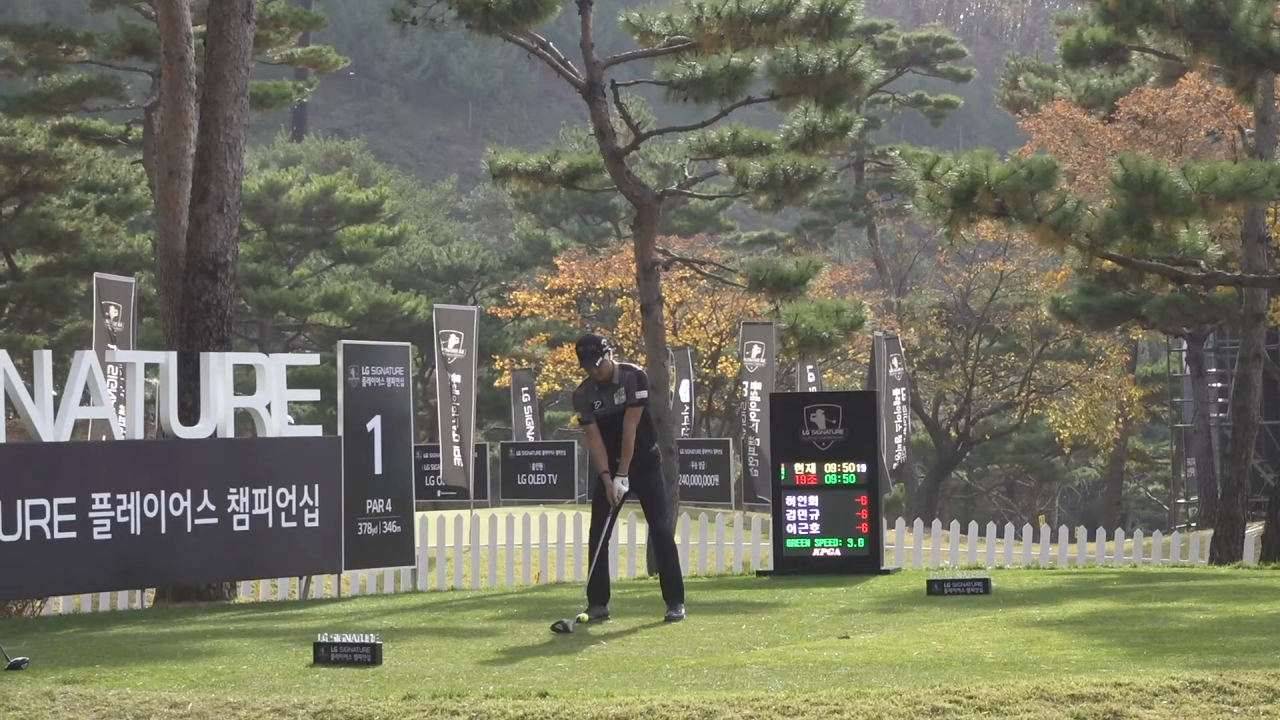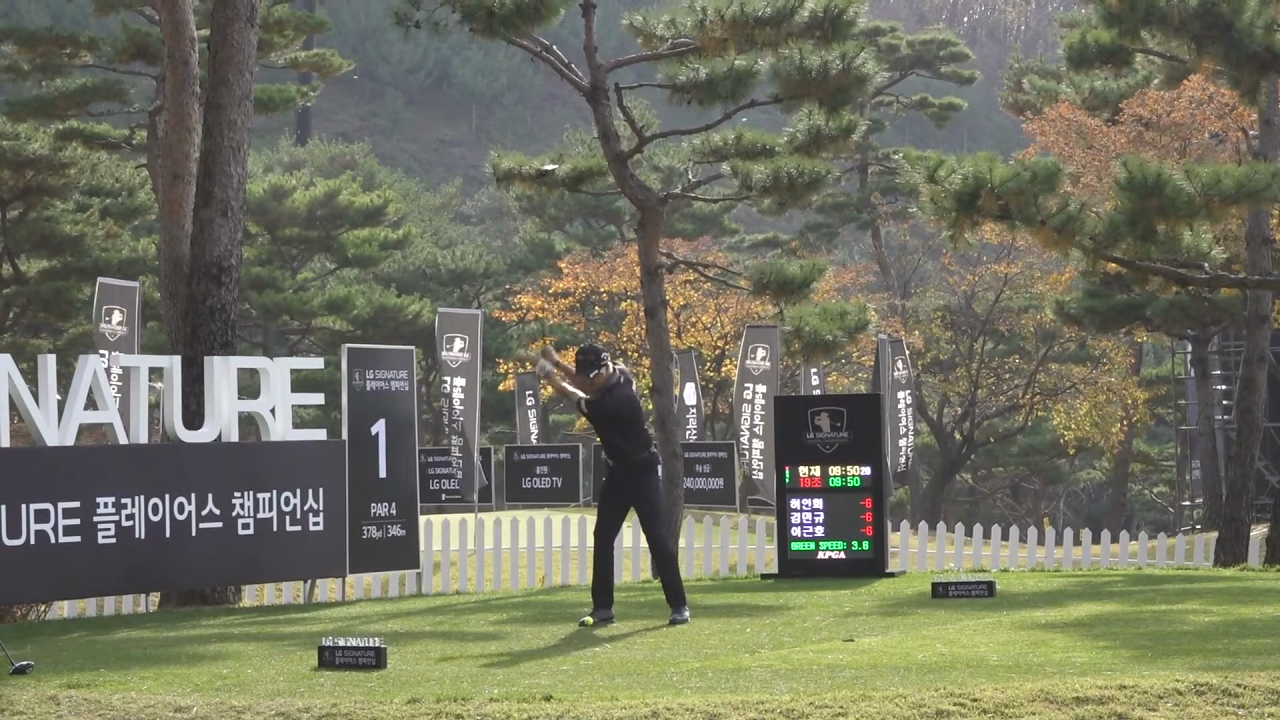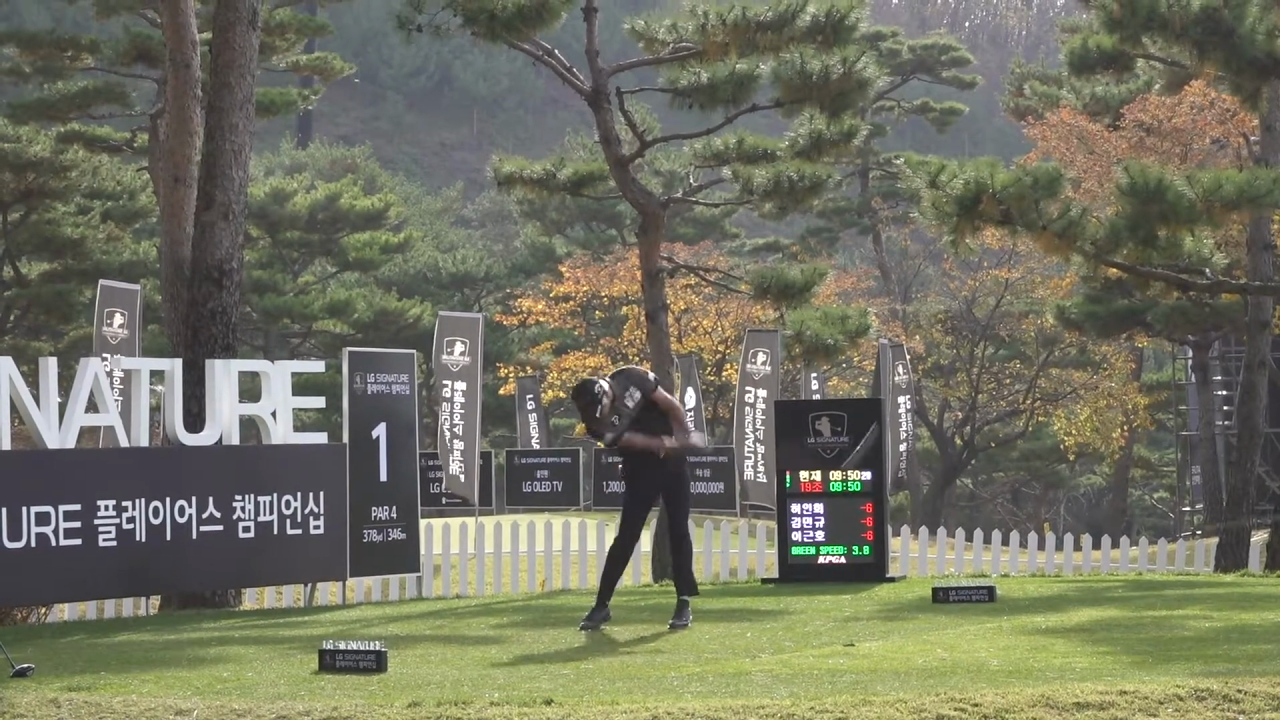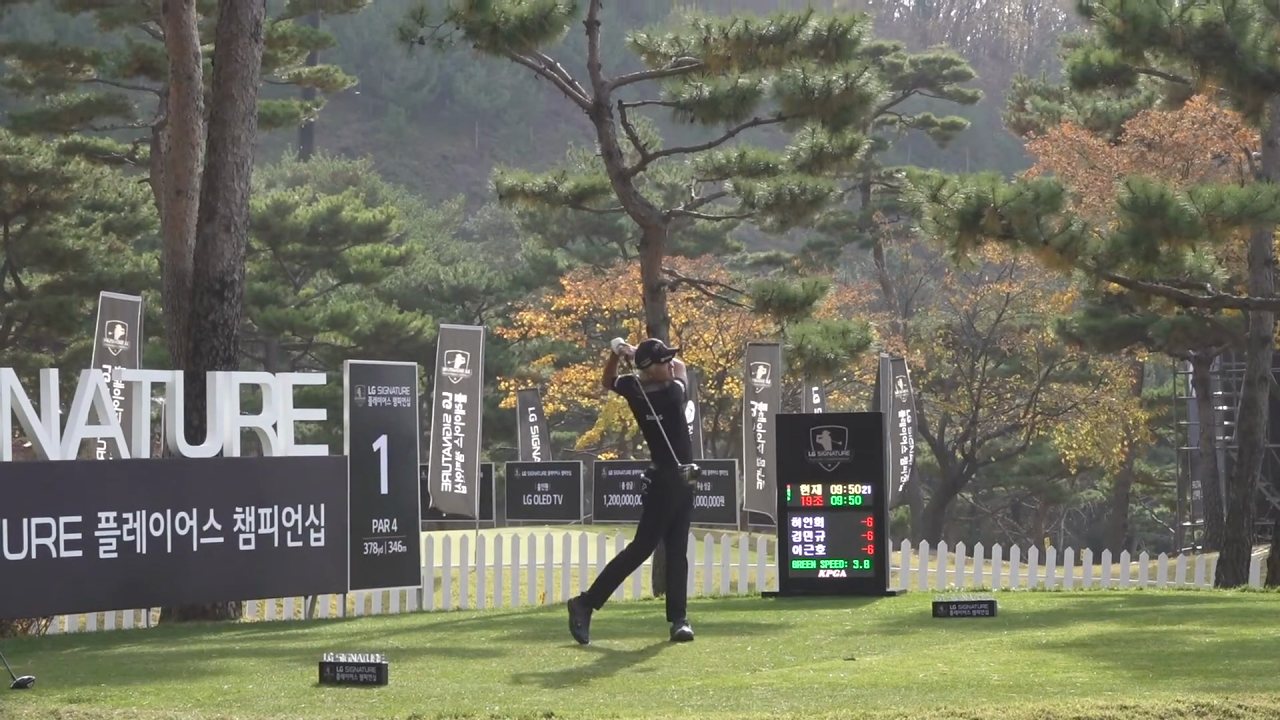
dt=0.7s
person 1, frame 1
left shoulder: (634, 377)
right shoulder: (583, 394)
left elbow: (630, 428)
right elbow: (594, 440)
left wrist: (623, 475)
right wrist: (607, 478)
left hip: (645, 463)
right hip: (609, 466)
left knee: (661, 531)
right knee: (597, 534)
left ankle: (675, 602)
right ankle: (598, 604)
person 1, frame 2
left shoulder: (610, 400)
right shoulder: (620, 374)
left elbow: (576, 397)
right elbow: (584, 390)
left wrist: (550, 375)
right wrist: (557, 364)
left hip: (641, 470)
right hip: (618, 470)
left knee: (656, 536)
right knee: (603, 536)
left ankle: (679, 605)
right ankle: (603, 607)
person 1, frame 3
left shoulder: (630, 377)
right shoulder: (596, 423)
left elbow: (669, 403)
right elbow: (636, 441)
left wrist: (682, 434)
right wrist: (664, 445)
left hip: (672, 463)
right hip: (641, 472)
left knee: (679, 534)
right knee: (626, 540)
left ankle: (684, 603)
right ankle: (601, 606)
person 1, frame 4
left shoulder: (633, 387)
right shoulder: (671, 393)
left elbow: (607, 381)
right elbow: (683, 368)
left wrist: (616, 354)
right wrist: (637, 354)
left hip: (677, 480)
right hip: (665, 481)
left knee: (677, 552)
right knee: (641, 548)
left ankle: (678, 619)
right ankle: (585, 602)
